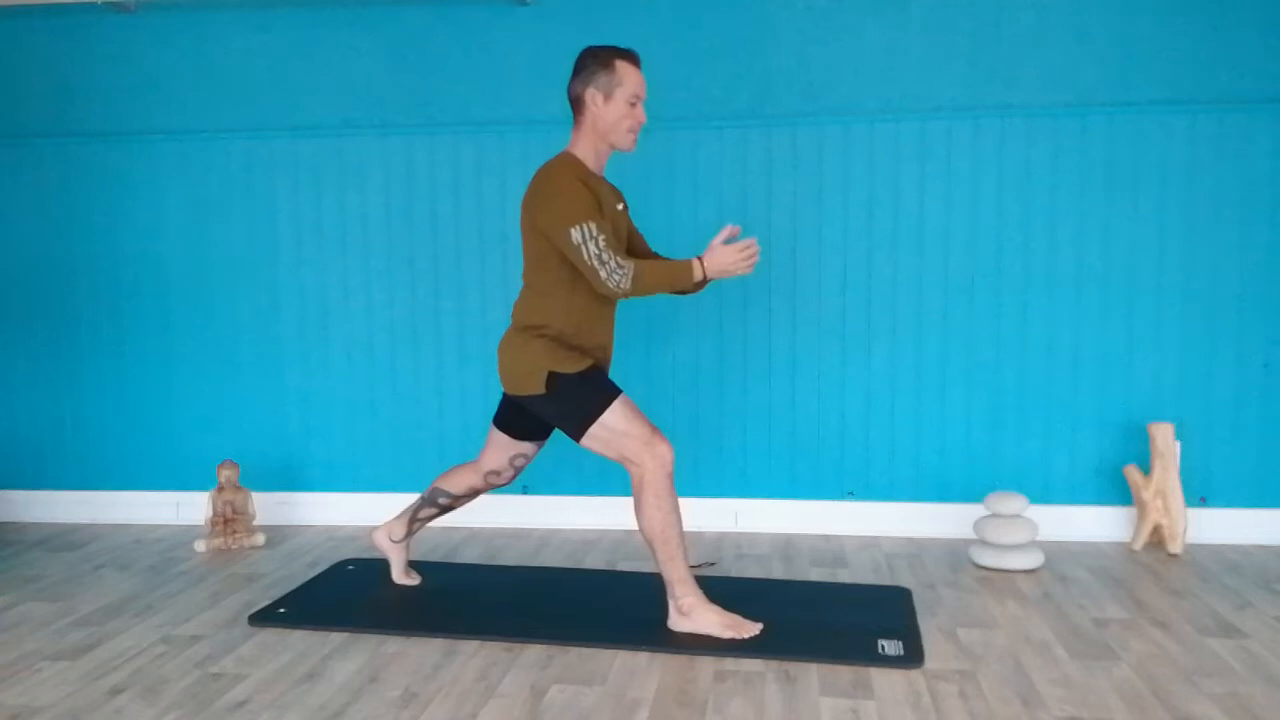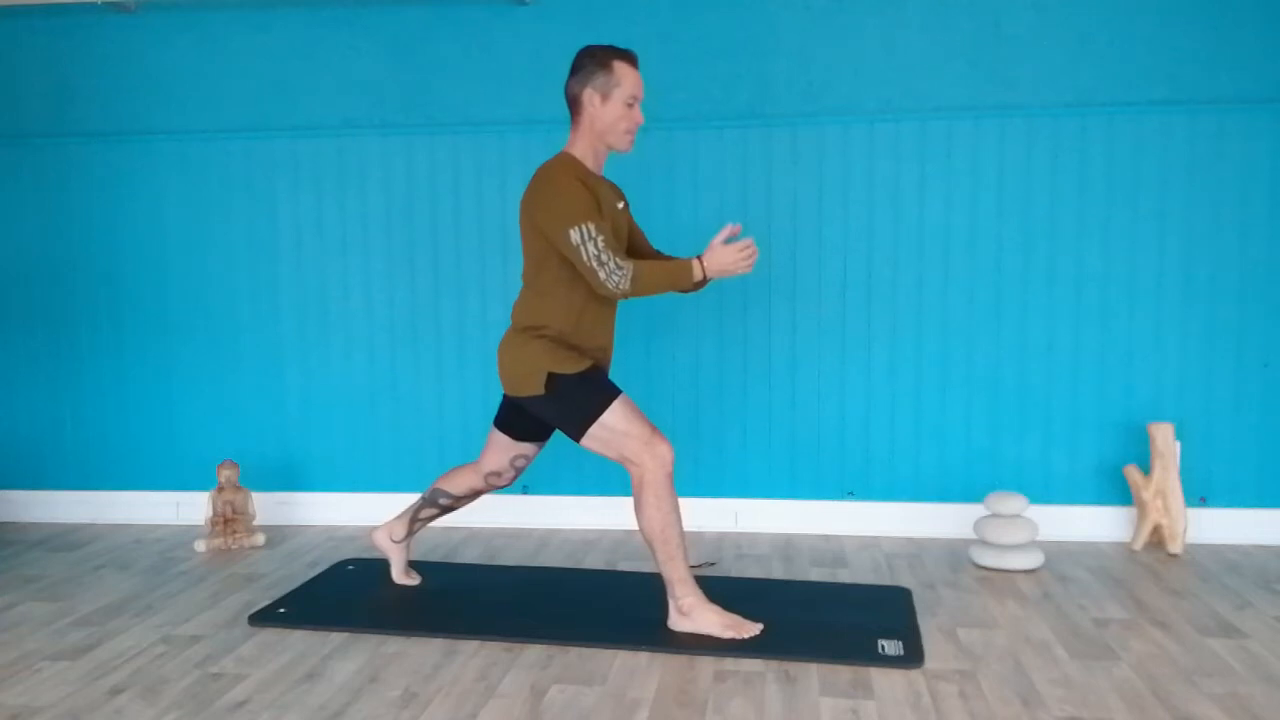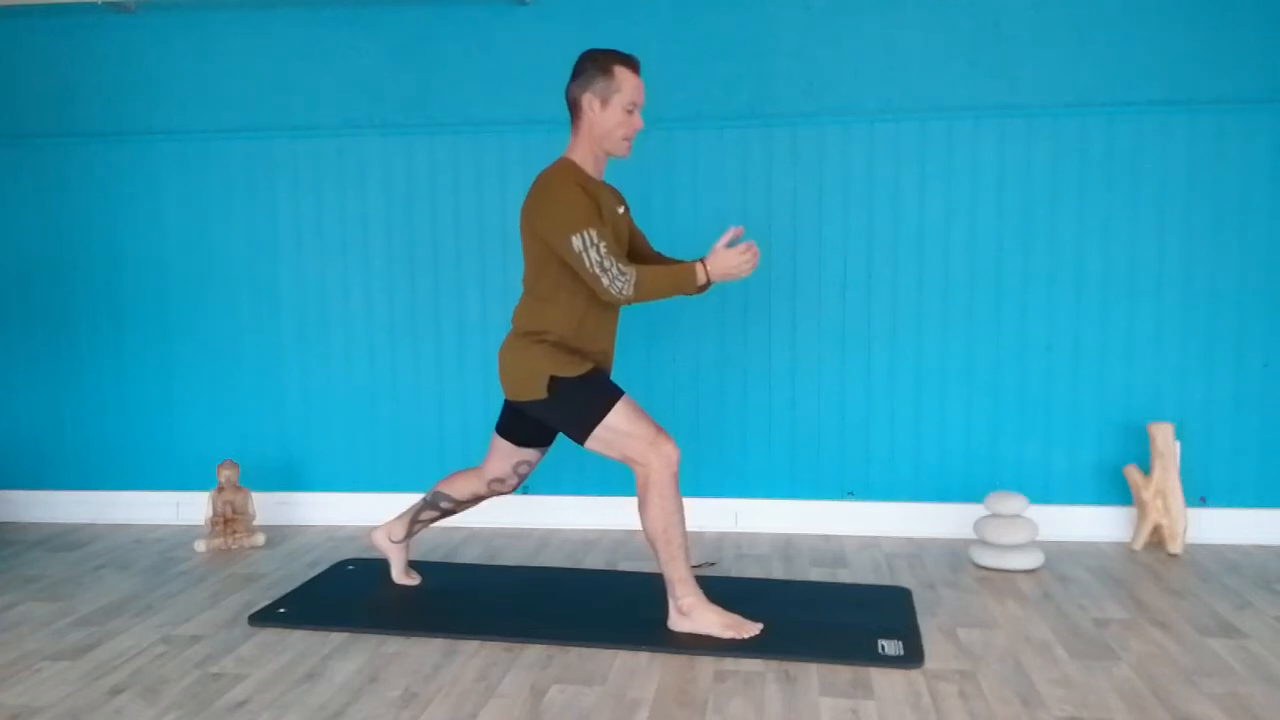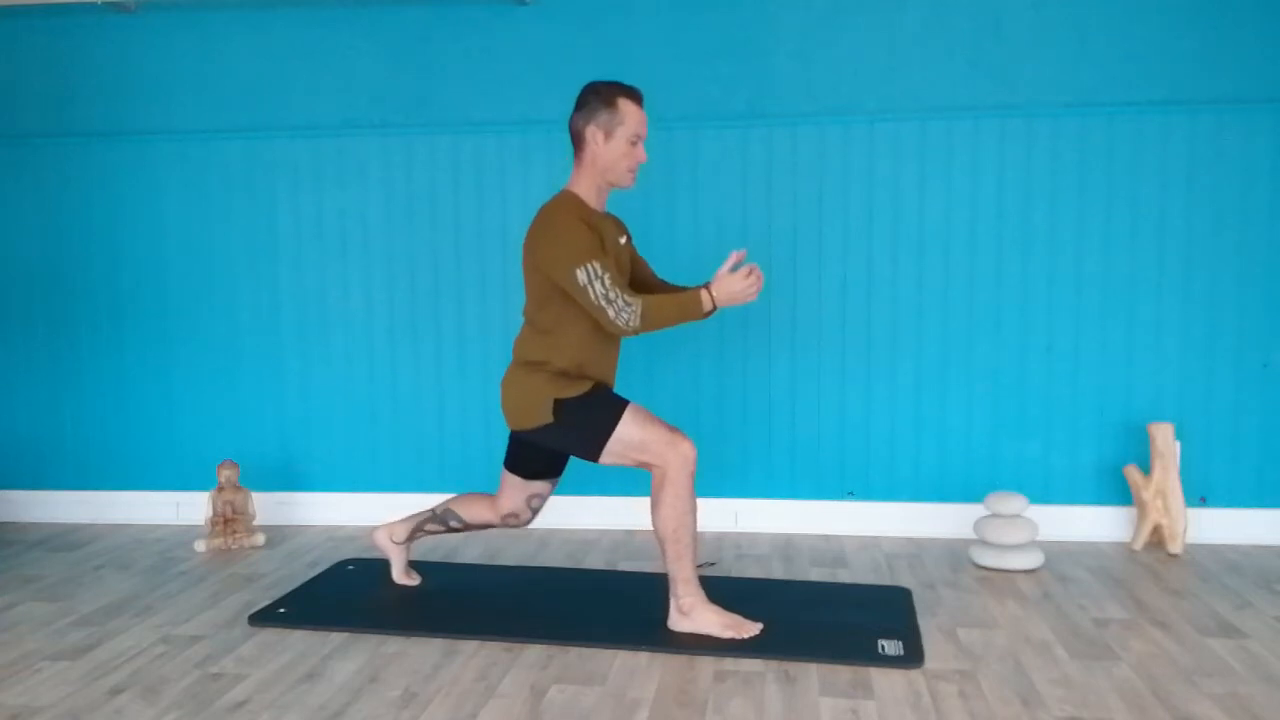
dt=0.4s
person 1, frame 1
left shoulder: (604, 193)
right shoulder: (560, 185)
left elbow: (643, 264)
right elbow: (613, 278)
left wrist: (704, 269)
right wrist: (702, 268)
left hip: (552, 360)
right hip: (547, 360)
left knee: (492, 469)
right knee: (653, 454)
left ankle: (396, 532)
right ankle: (687, 606)
person 1, frame 2
left shoulder: (606, 193)
right shoulder: (558, 186)
left elbow: (646, 261)
right elbow: (613, 278)
left wrist: (704, 266)
right wrist: (701, 267)
left hip: (552, 360)
right hip: (547, 360)
left knee: (493, 471)
right knee: (653, 454)
left ankle: (396, 532)
right ankle: (687, 606)
person 1, frame 3
left shoulder: (605, 197)
right shoulder: (559, 192)
left elbow: (648, 265)
right elbow: (616, 284)
left wrist: (707, 268)
right wrist: (705, 272)
left hip: (552, 364)
right hip: (548, 364)
left knee: (497, 478)
right knee: (658, 453)
left ankle: (395, 533)
right ankle: (687, 606)
person 1, frame 4
left shoulder: (610, 228)
right shoulder: (561, 225)
left elbow: (654, 294)
right elbow: (622, 316)
left wrist: (710, 292)
right wrist: (710, 298)
left hip: (553, 393)
right hip: (549, 393)
left knee: (509, 511)
right knee: (675, 452)
left ankle: (398, 534)
right ankle: (688, 605)
